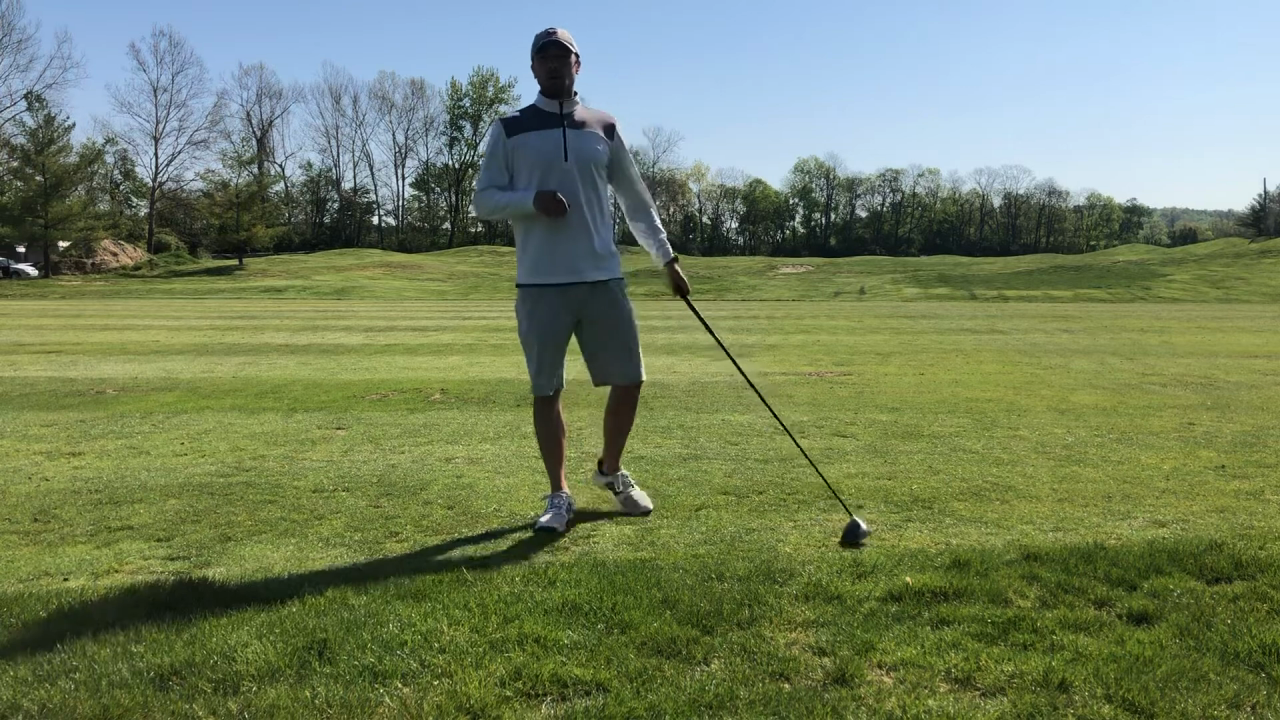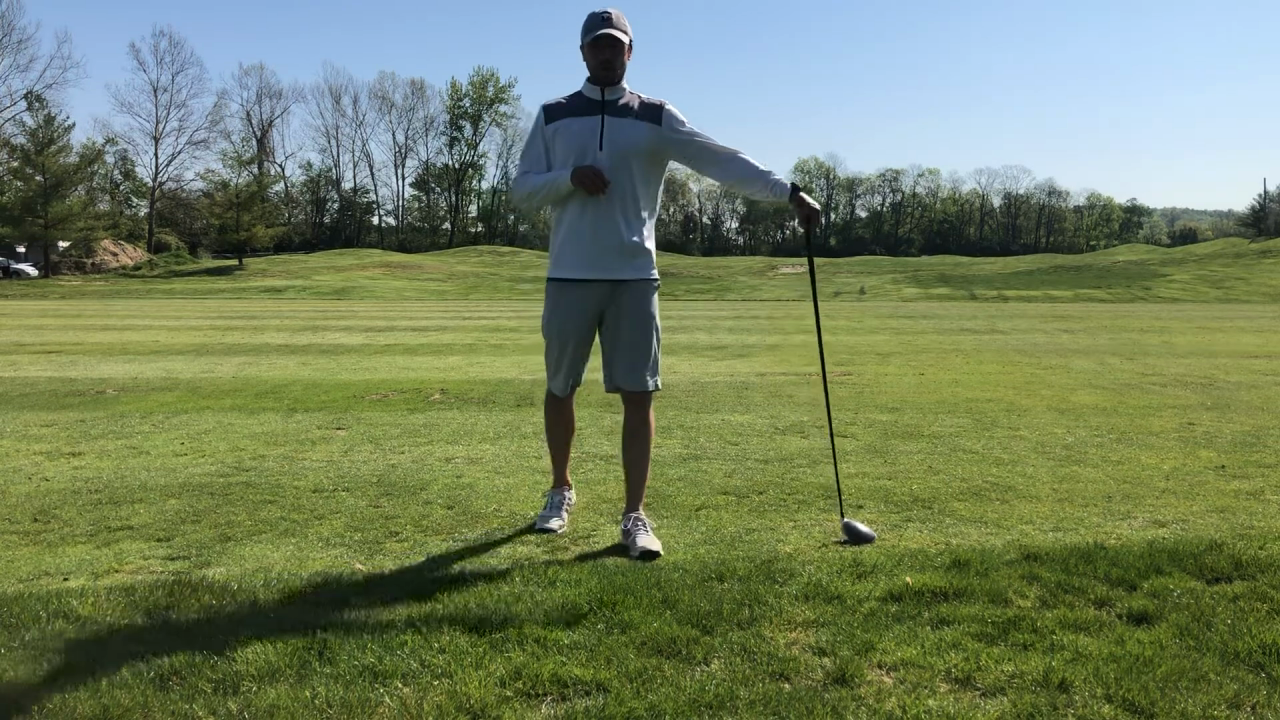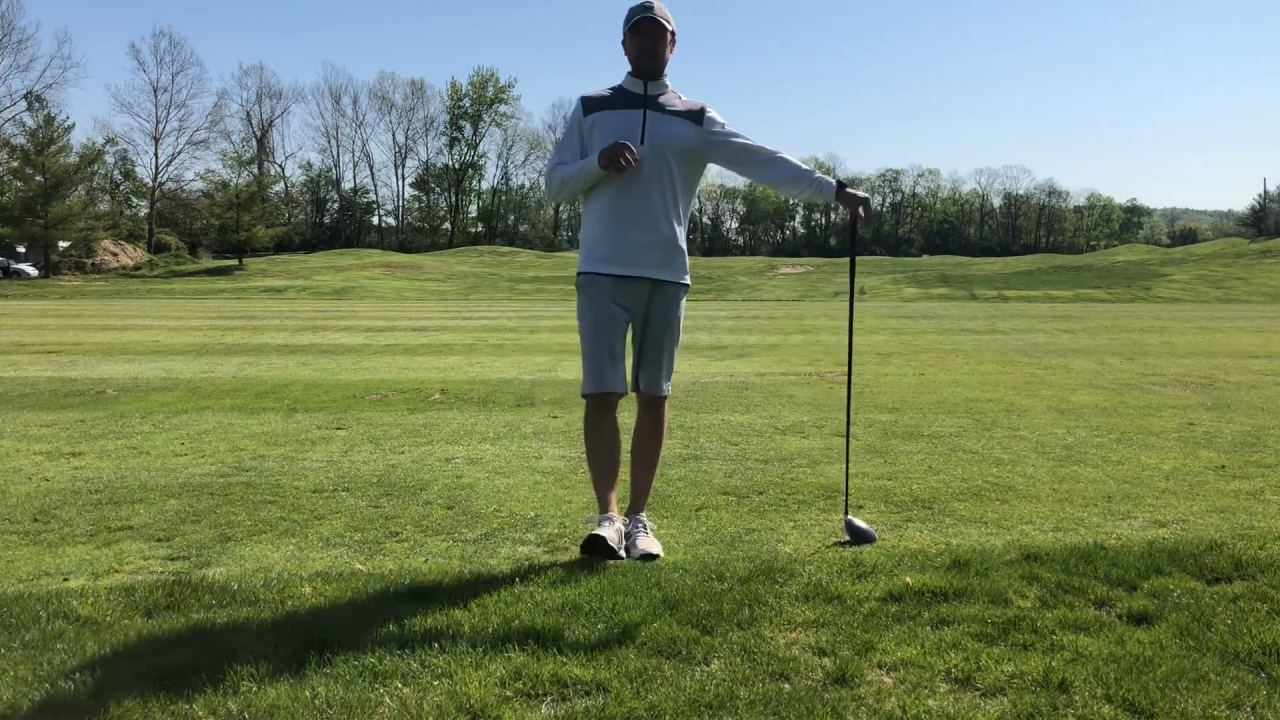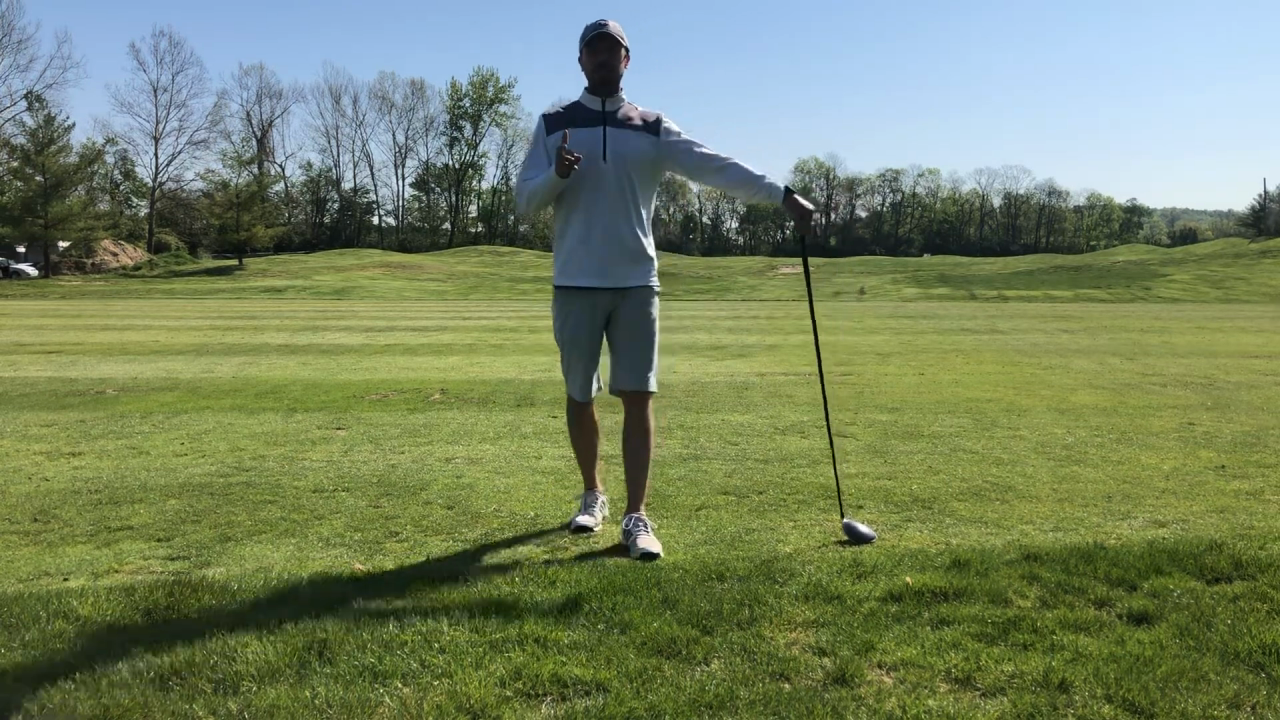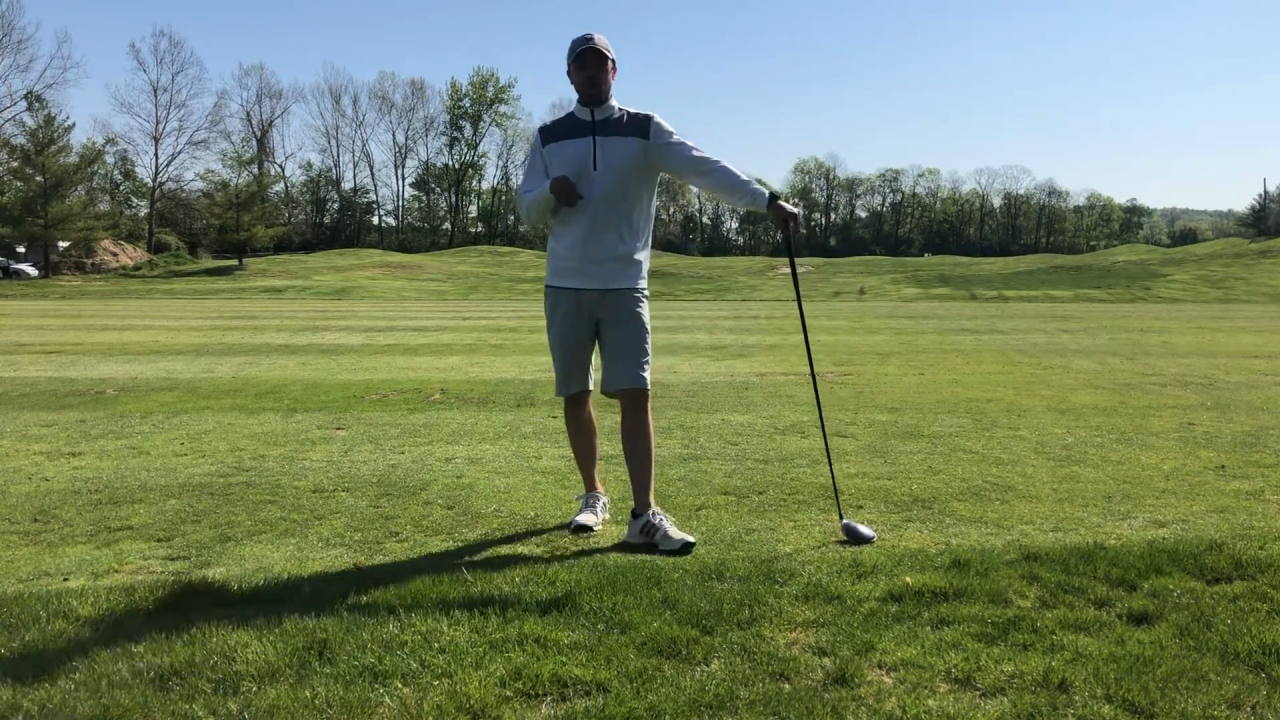
dt=1s
person 1, frame 1
left shoulder: (604, 128)
right shoulder: (508, 130)
left elbow: (636, 200)
right elbow: (483, 201)
left wrist: (668, 258)
right wrist: (531, 200)
left hip: (603, 278)
right hip: (540, 283)
left knee: (629, 382)
right knee: (545, 392)
left ankle: (610, 469)
right ankle: (559, 495)
person 1, frame 2
left shoulder: (656, 116)
right shoulder: (553, 115)
left elbow: (723, 161)
right elbow: (522, 190)
left wrist: (788, 191)
right wrist: (570, 177)
left hip: (634, 276)
right hip: (569, 276)
left knee: (637, 396)
right knee: (559, 391)
left ankle: (634, 516)
right ankle: (562, 489)
person 1, frame 3
left shoulder: (695, 118)
right shoulder: (590, 108)
left elbow: (766, 163)
right elbow: (554, 185)
left wrist: (835, 190)
right wrist: (598, 163)
left hip: (666, 275)
right hip: (603, 273)
left knee: (653, 399)
right knee: (602, 394)
left ankle: (637, 517)
right ankle: (608, 517)
person 1, frame 4
left shoulder: (653, 128)
right shoulder: (553, 124)
left elbow: (716, 167)
right elbow: (525, 201)
left wrist: (781, 194)
right wrist: (557, 174)
left hip: (636, 282)
right hip: (575, 283)
left knee: (638, 396)
right knee: (580, 396)
left ankle: (636, 517)
right ankle: (593, 495)
person 1, frame 5
left shoulder: (645, 130)
right shoulder: (548, 136)
left elbow: (705, 168)
right elbow: (527, 209)
left wrist: (767, 199)
right wrist: (550, 191)
left hip: (625, 285)
right hip: (566, 285)
left knee: (634, 394)
right knee: (576, 393)
left ankle: (645, 515)
right ankle: (594, 496)
